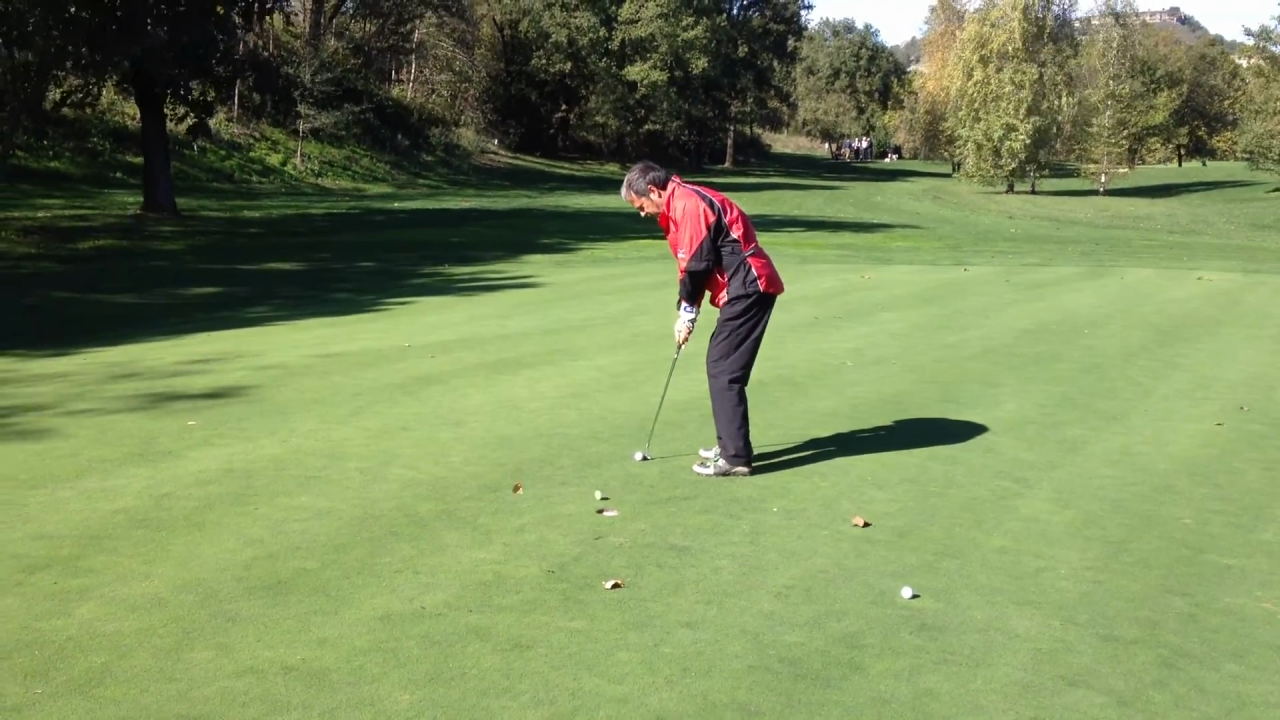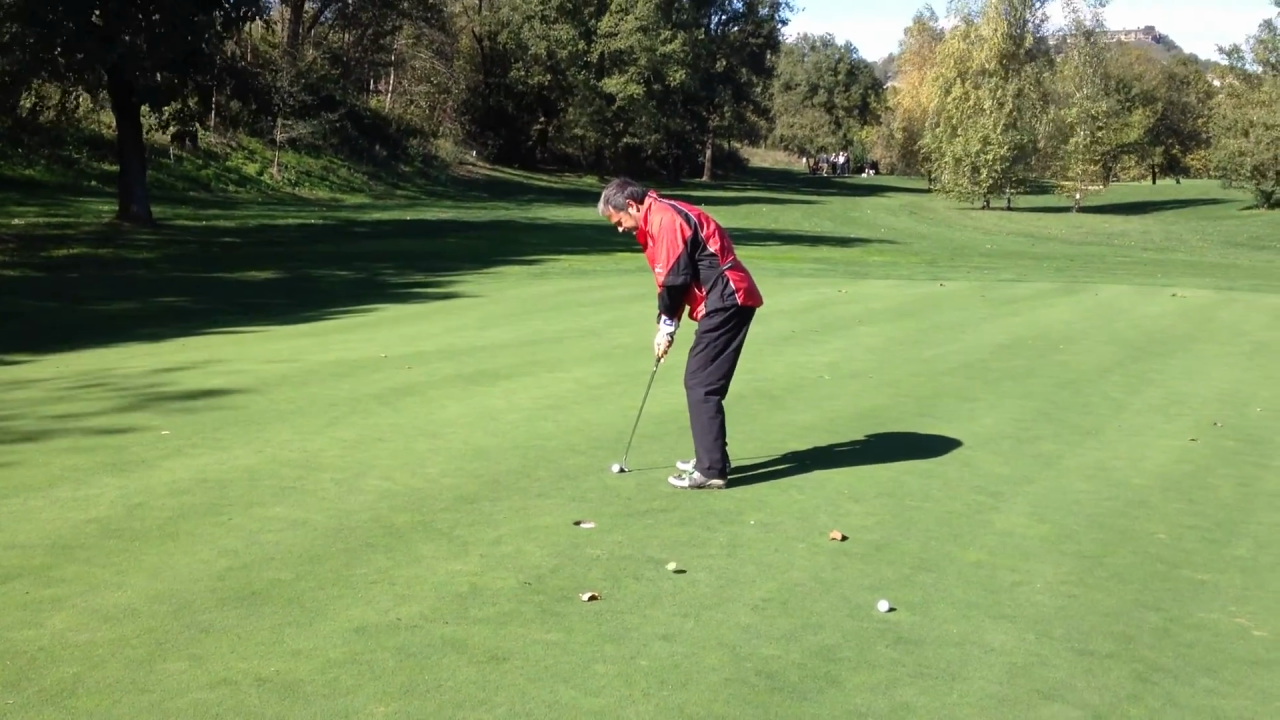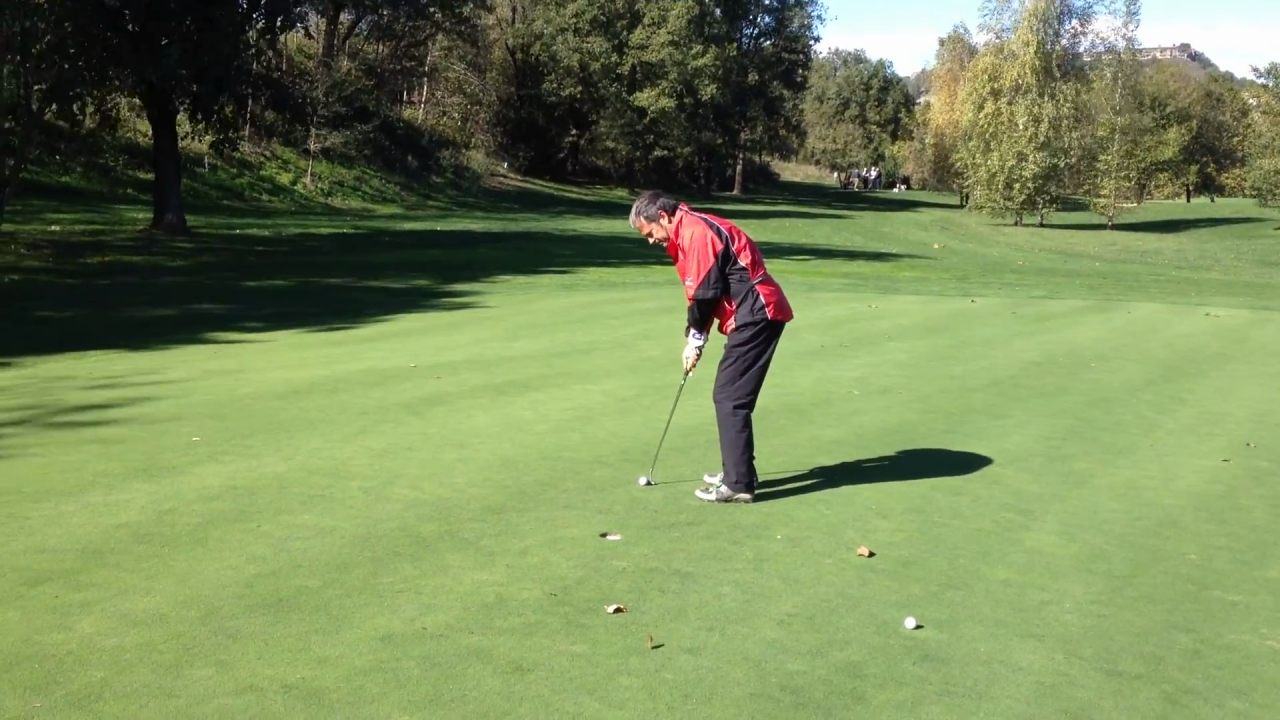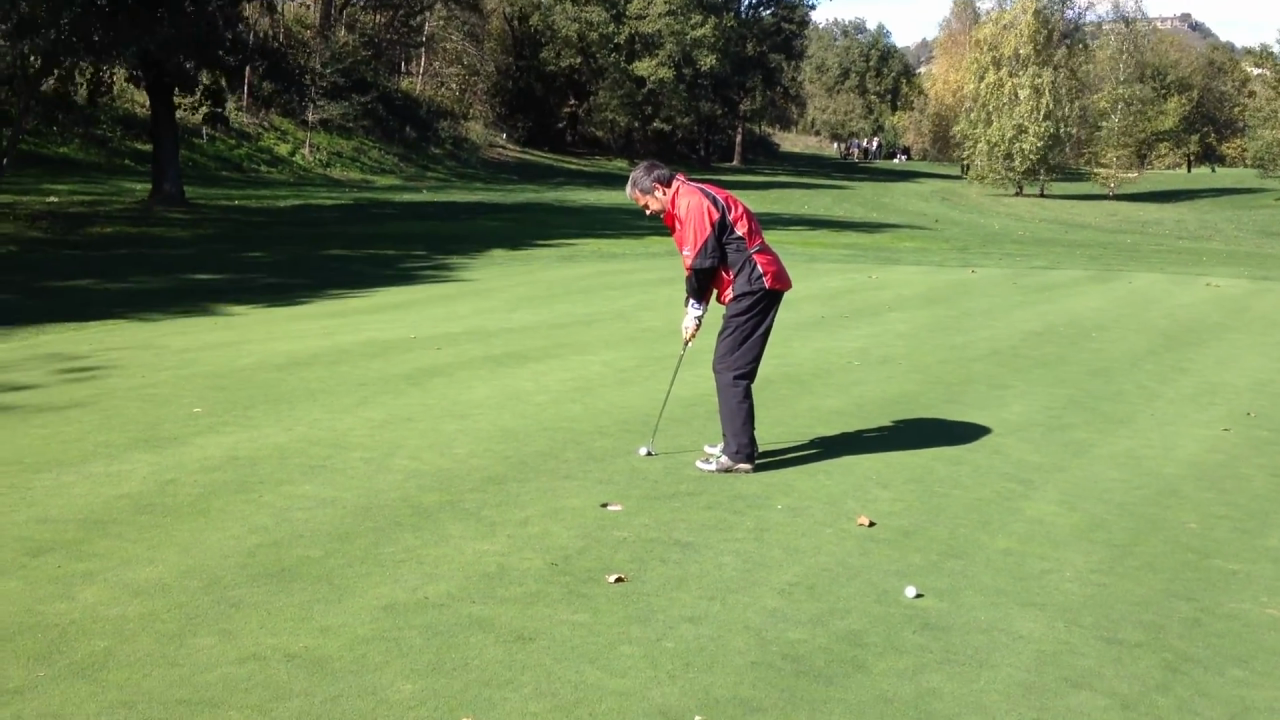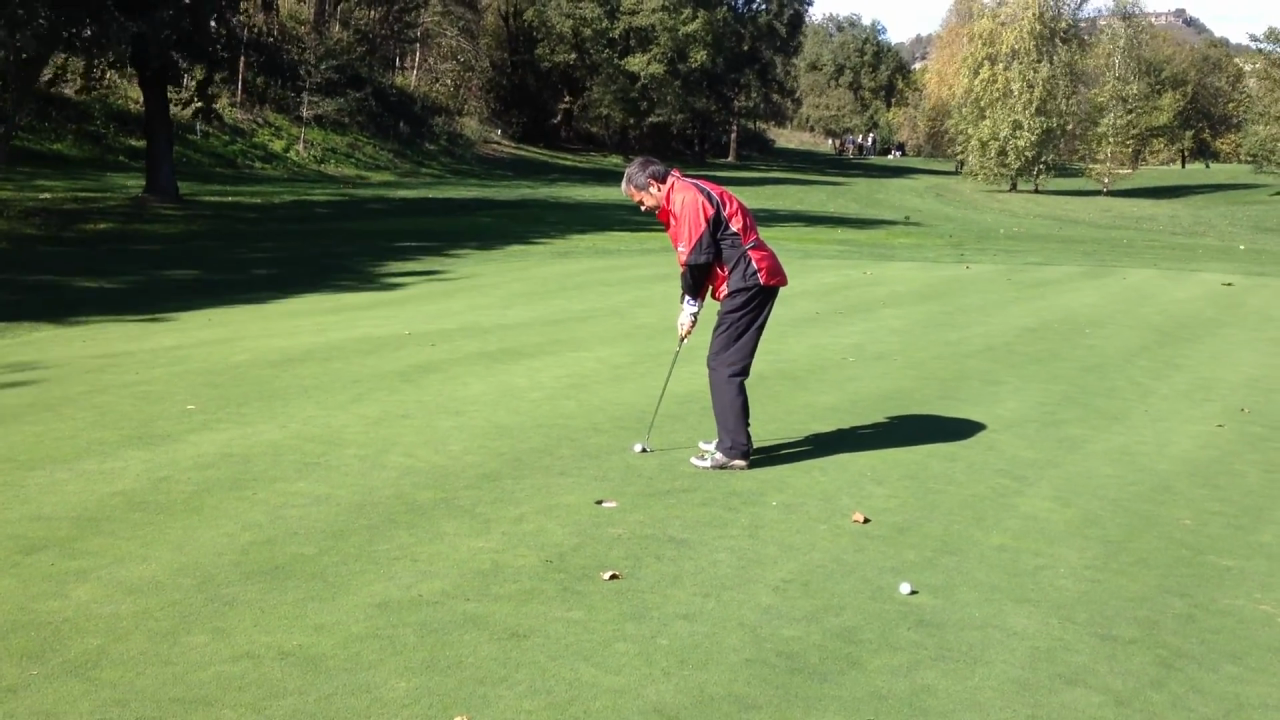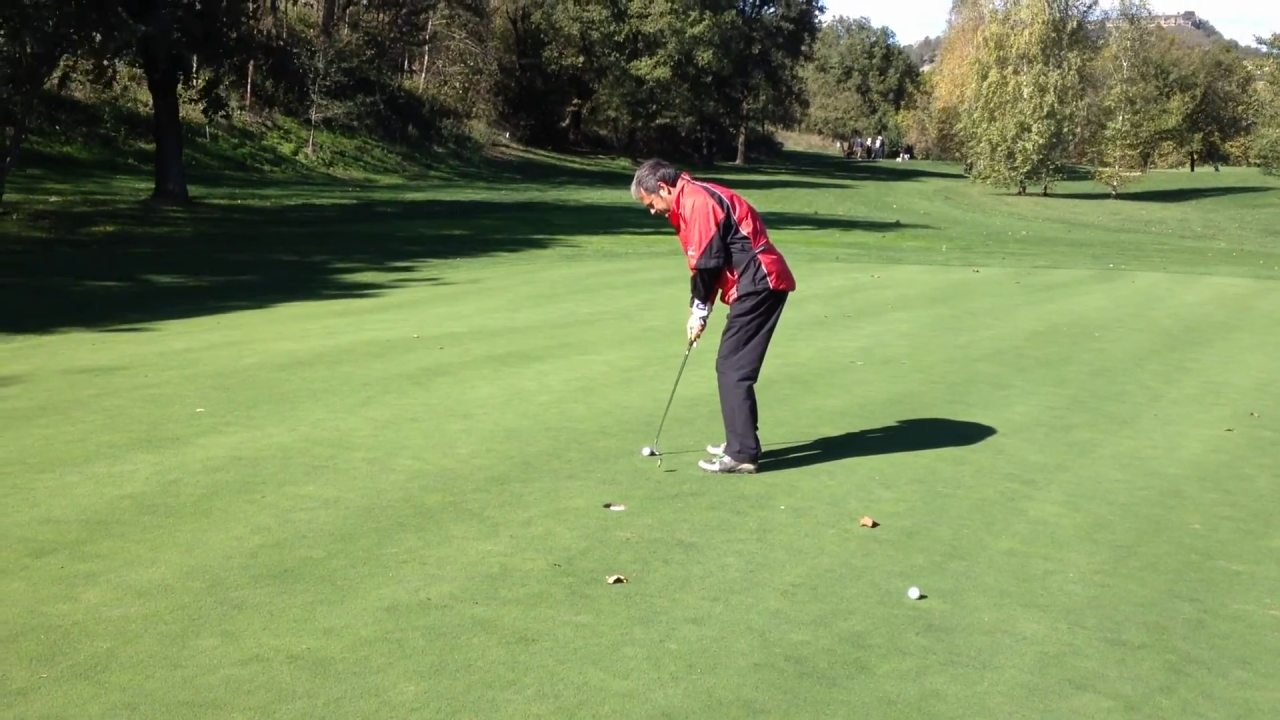
dt=0.5s
person 1, frame 1
left shoulder: (687, 204)
right shoulder: (679, 205)
left elbow: (697, 264)
right elbow: (691, 264)
left wrist: (687, 310)
right wrist: (685, 311)
left hip: (747, 287)
right hip: (744, 288)
left knee: (723, 370)
right knee: (721, 366)
left ankle: (735, 457)
right ankle: (732, 444)
person 1, frame 2
left shoulder: (664, 219)
right shoulder: (658, 218)
left elbow: (675, 279)
right elbow: (672, 278)
left wrist: (666, 325)
right wrist: (666, 325)
left hip: (727, 300)
right hip: (726, 300)
left knee: (700, 383)
right knee: (702, 380)
left ankle: (711, 469)
right ankle: (712, 457)
person 1, frame 3
left shoulder: (695, 231)
right shoulder: (689, 232)
left elbow: (705, 292)
right elbow: (701, 291)
left wrist: (694, 339)
right wrist: (695, 338)
left hip: (756, 315)
right hip: (756, 314)
left knee: (729, 397)
right knee: (731, 395)
left ankle: (738, 483)
right ankle: (738, 472)
person 1, frame 4
left shoulder: (692, 201)
right shoulder: (687, 201)
left elbow: (702, 262)
right elbow: (701, 261)
left wrist: (694, 309)
right wrist: (694, 309)
left hip: (754, 284)
right hip: (755, 283)
left knee: (729, 367)
right knee: (731, 365)
left ankle: (739, 454)
right ankle: (739, 442)
person 1, frame 5
left shoulder: (686, 197)
right shoulder: (681, 197)
left elbow: (697, 258)
right elbow: (696, 257)
left wrist: (690, 306)
right wrist: (690, 305)
left hip: (749, 280)
right hip: (750, 279)
left knee: (723, 363)
right knee: (726, 361)
left ankle: (734, 450)
right ankle: (734, 438)
person 1, frame 6
left shoulder: (697, 201)
right shoulder: (692, 200)
left elbow: (707, 262)
right elbow: (705, 261)
left wrist: (699, 309)
right wrist: (700, 309)
left hip: (758, 284)
right hip: (759, 283)
left knee: (732, 367)
right knee: (734, 365)
left ankle: (742, 453)
right ankle: (742, 442)
